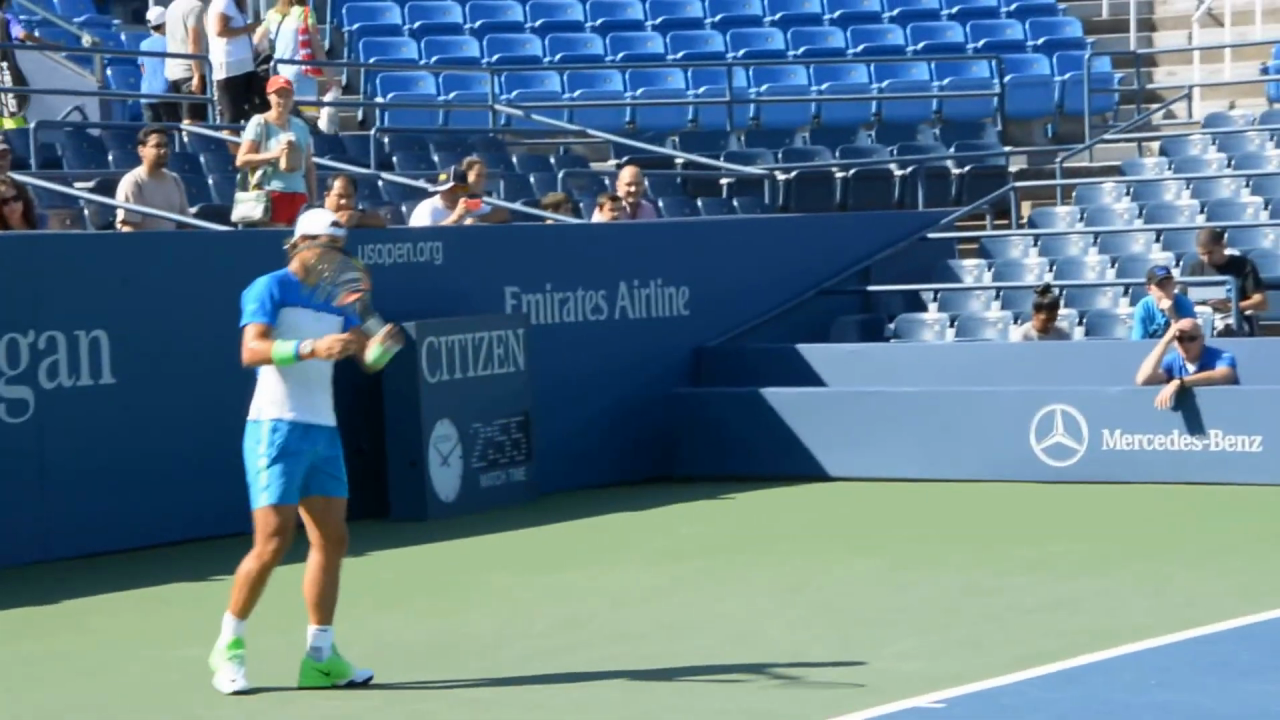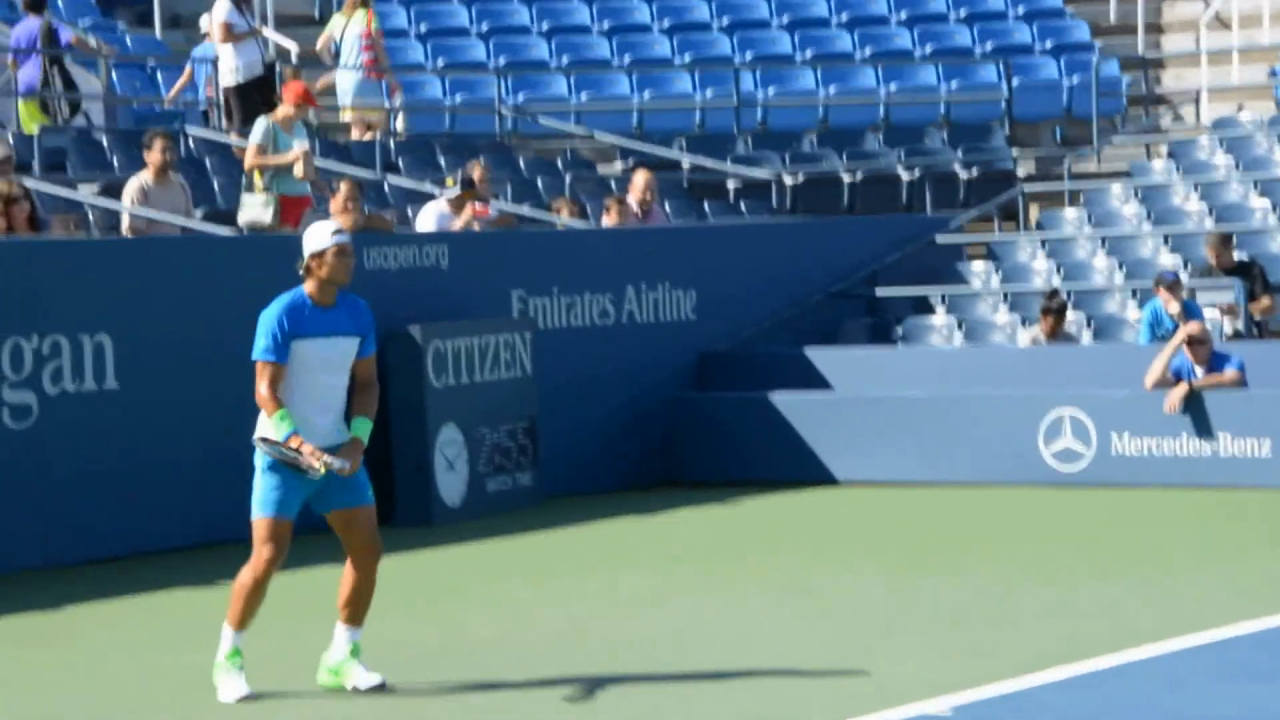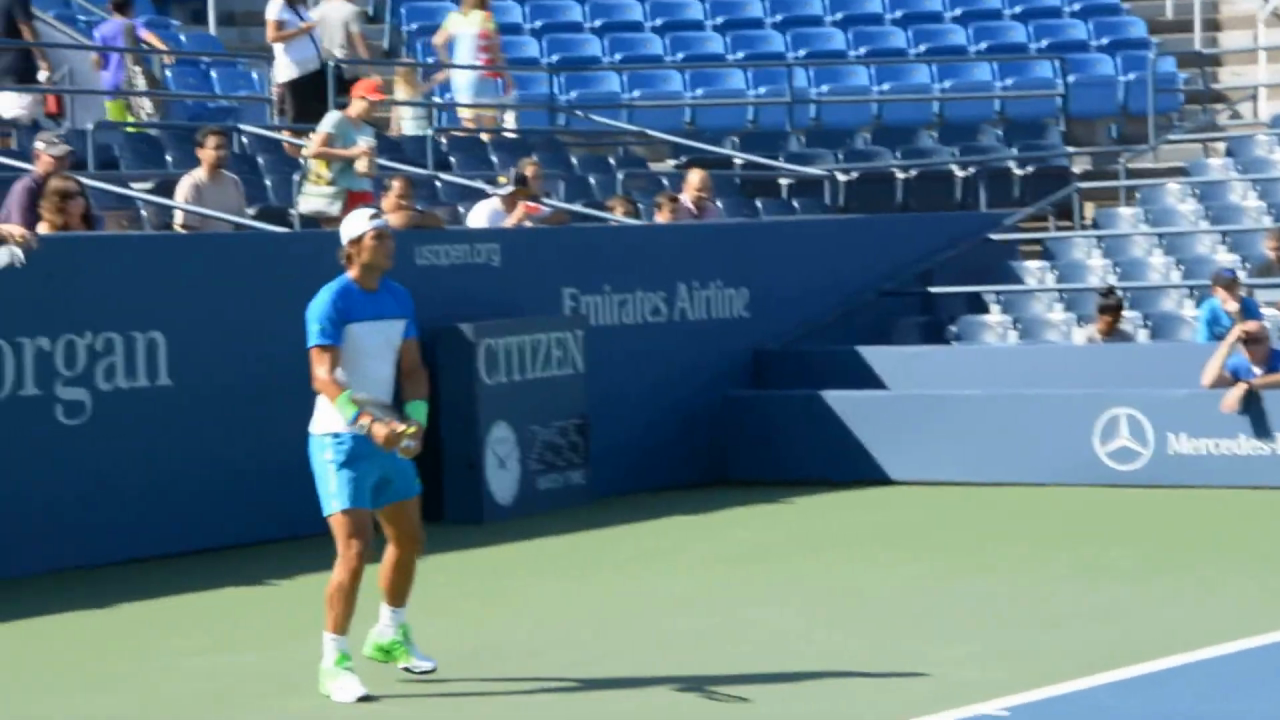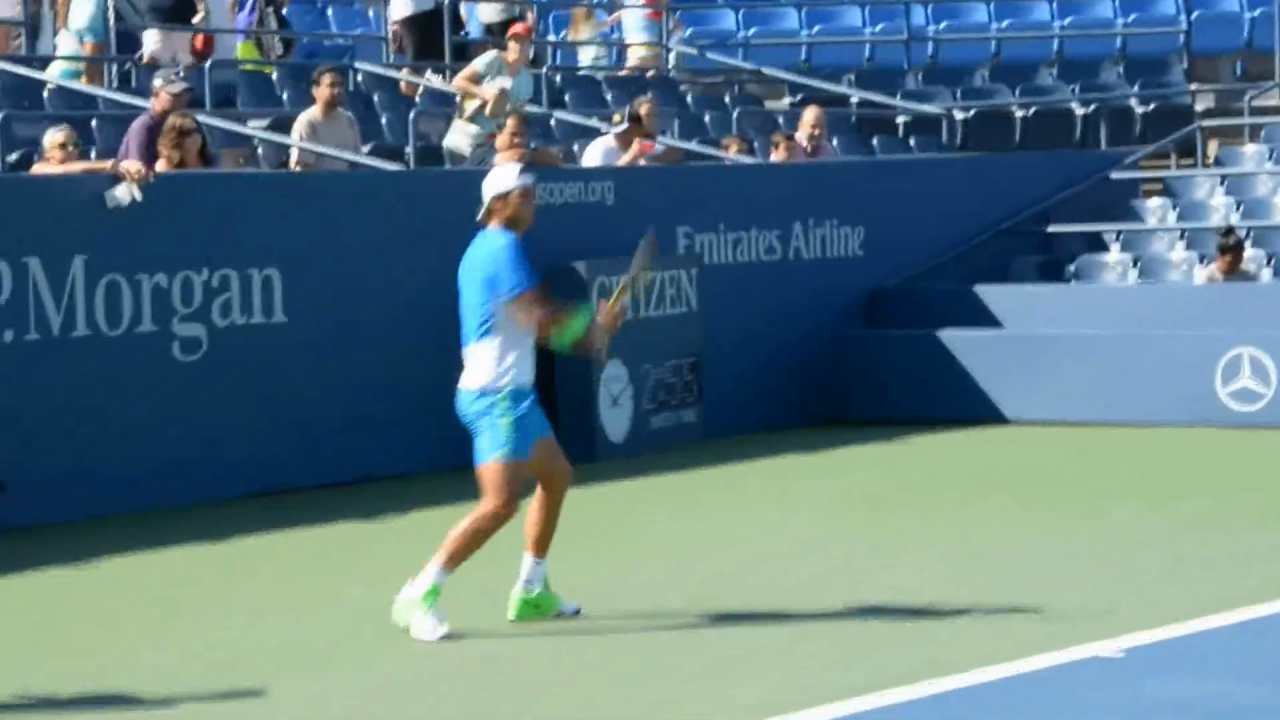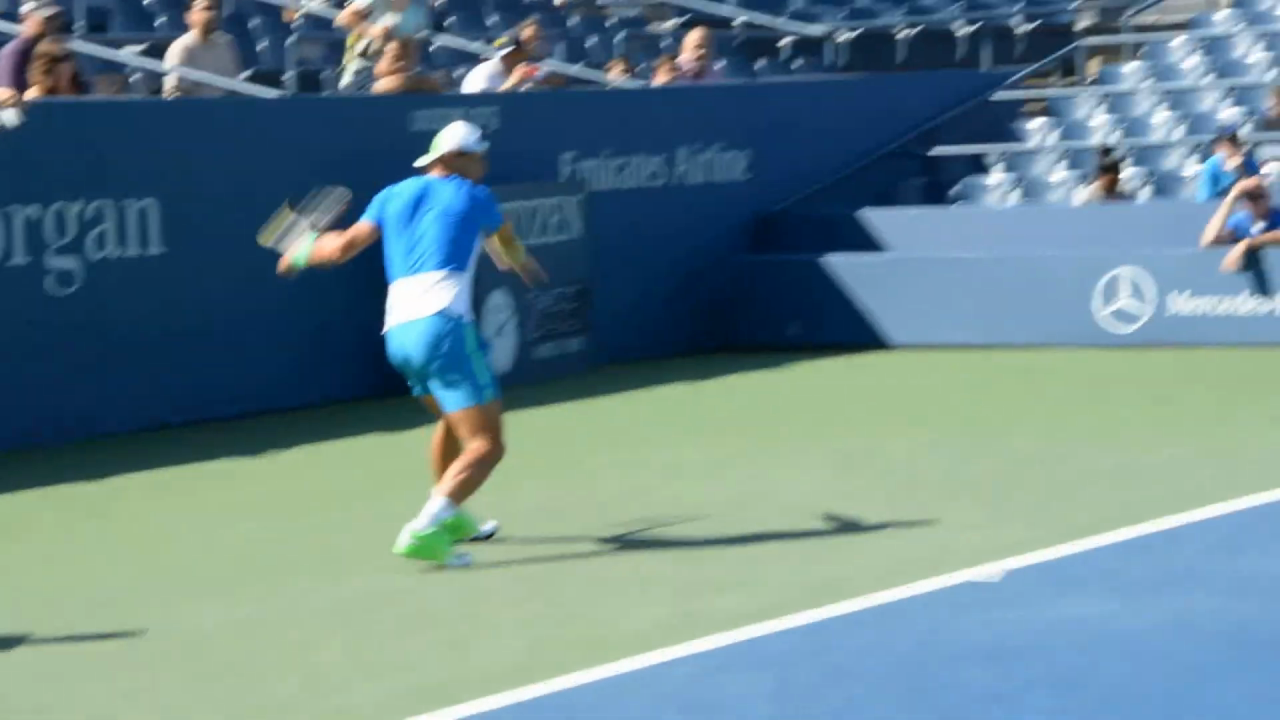
dt=0.5s
person 1, frame 1
left shoulder: (336, 300)
right shoulder: (267, 288)
left elbow: (367, 351)
right elbow: (252, 351)
left wrist: (380, 343)
right wrist: (313, 349)
left hip: (324, 433)
right hip: (276, 430)
left knee: (330, 544)
right knee: (272, 545)
left ankle: (321, 657)
right ankle: (228, 648)
person 1, frame 2
left shoulder: (359, 312)
right shoulder: (281, 314)
left elbow: (367, 383)
right elbow: (265, 393)
left wrist: (358, 439)
right wrist: (299, 445)
left hip: (337, 451)
right hip: (284, 452)
left knee: (367, 551)
right knee: (267, 557)
left ankle: (341, 657)
right ankle: (228, 658)
person 1, frame 3
left shoulder: (399, 296)
right shoulder: (330, 301)
left elbow: (412, 368)
right elbow: (324, 378)
left wrist: (415, 423)
right wrist: (368, 422)
left hip: (387, 438)
right hip: (340, 439)
left knee: (408, 539)
right knee: (353, 552)
left ankle: (389, 636)
right ankle: (334, 662)
person 1, frame 4
left shoulder: (490, 249)
right shoulder: (503, 247)
left elbow: (533, 321)
right elbow: (542, 317)
left wrist: (582, 334)
right wrist: (592, 318)
left hip: (511, 393)
right hip: (495, 394)
left knee: (557, 477)
right knee: (499, 503)
left ankle: (532, 592)
right ankle: (420, 595)
person 1, frame 5
left shoulder: (391, 196)
right shoulder: (474, 197)
left elbow: (344, 246)
right elbow: (507, 248)
left wrist: (302, 252)
right wrist: (522, 265)
left hip: (398, 334)
right hip: (440, 329)
left knee: (454, 421)
right knee: (486, 445)
left ankle: (452, 517)
right ankle: (425, 533)
